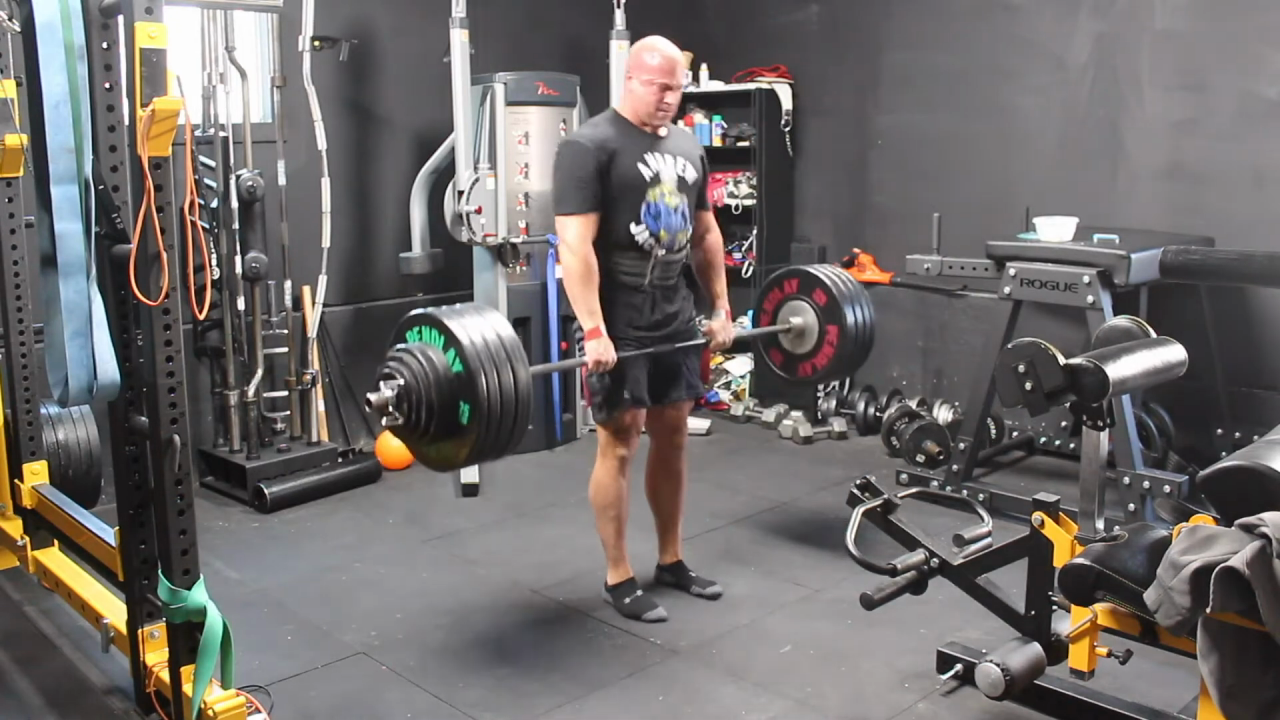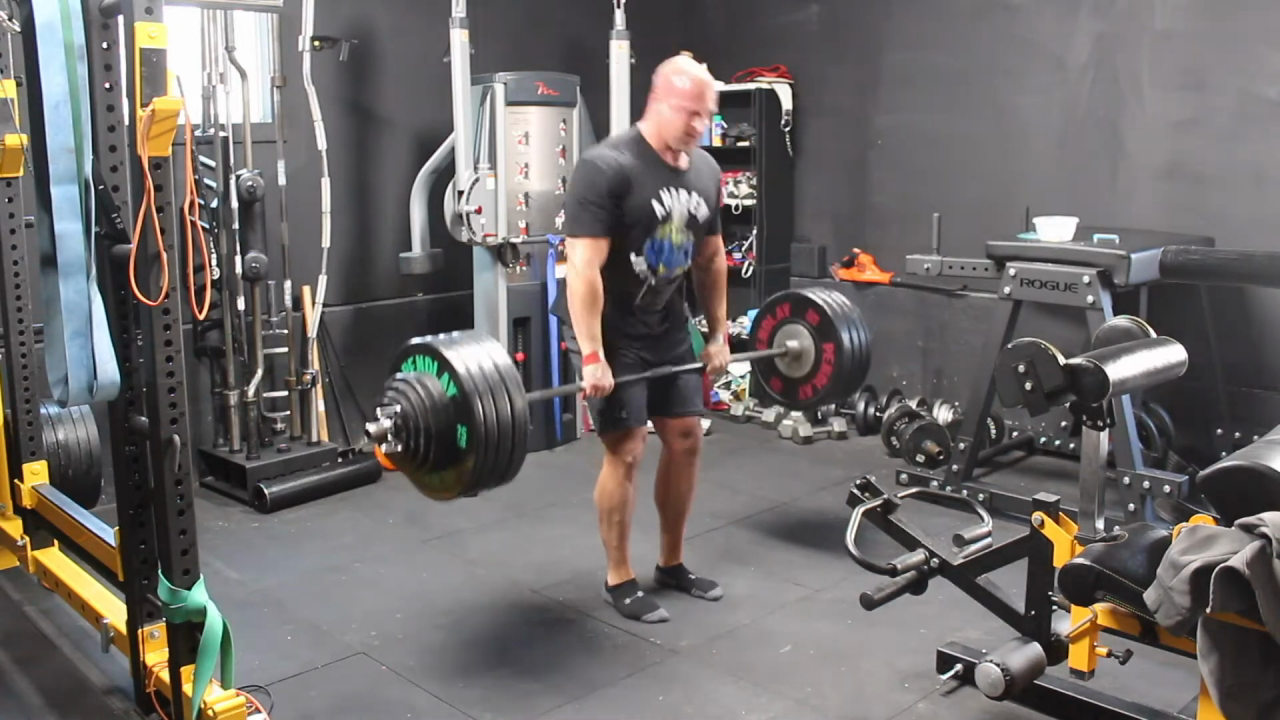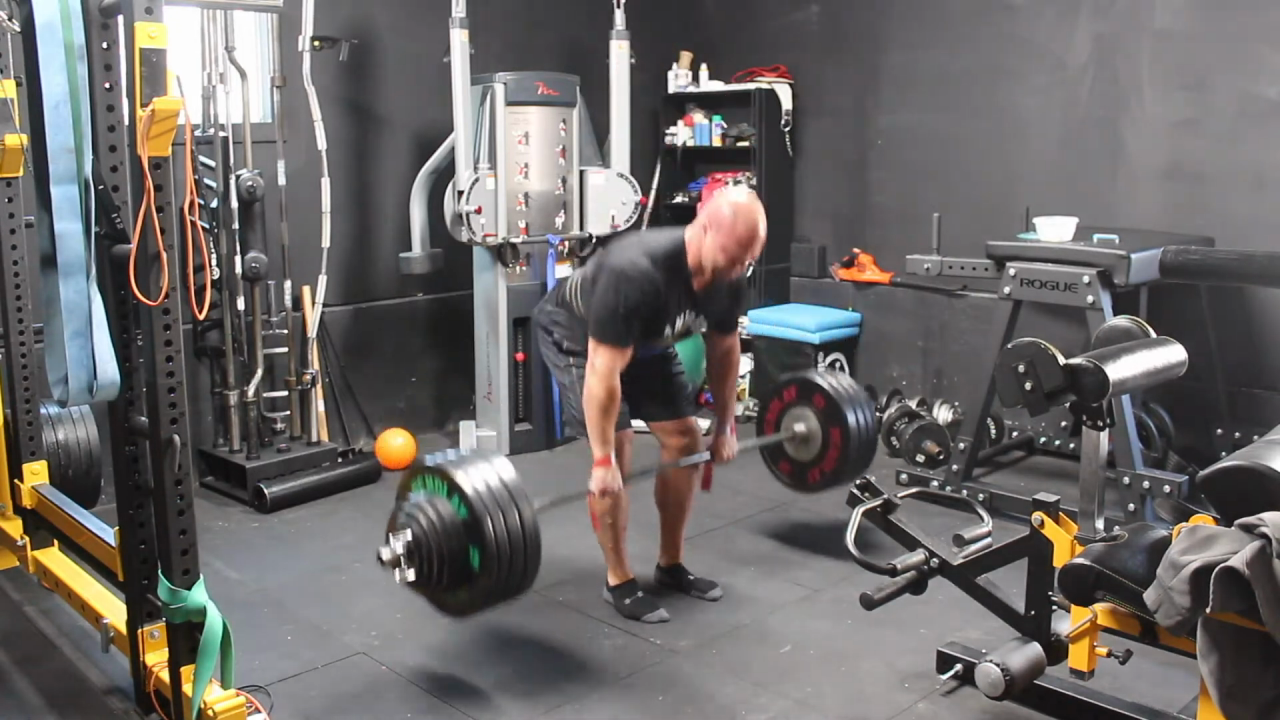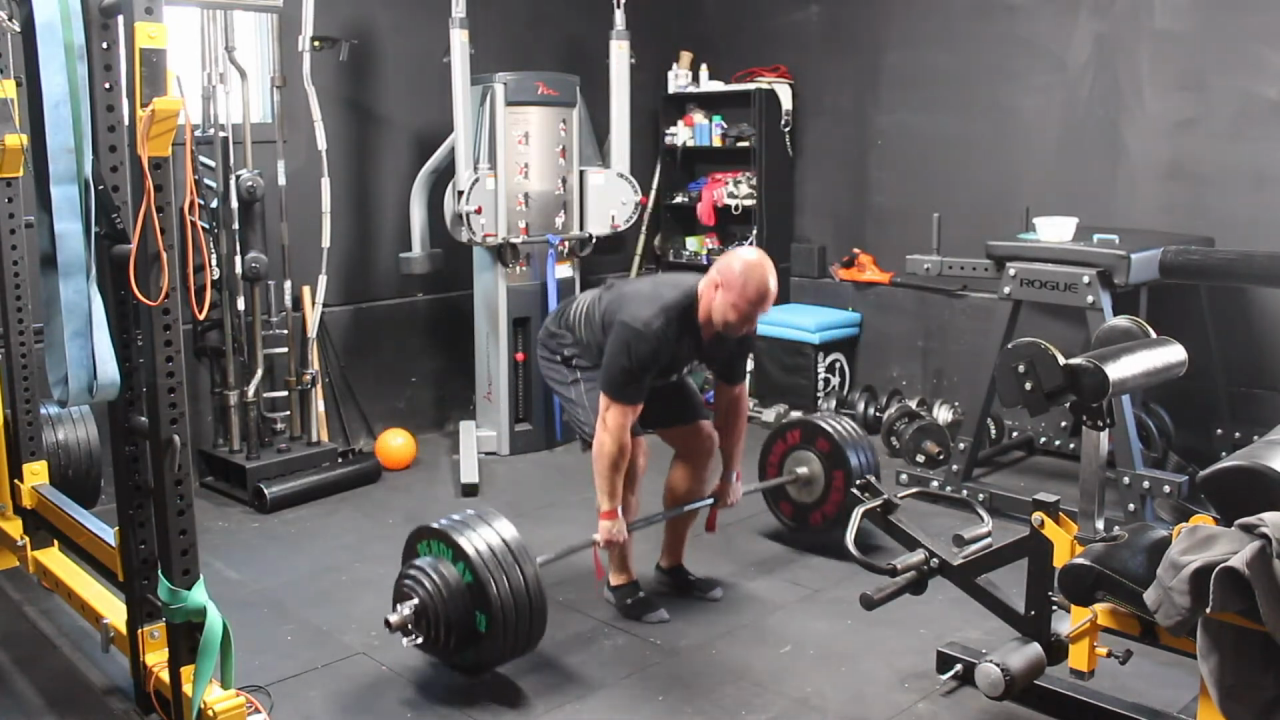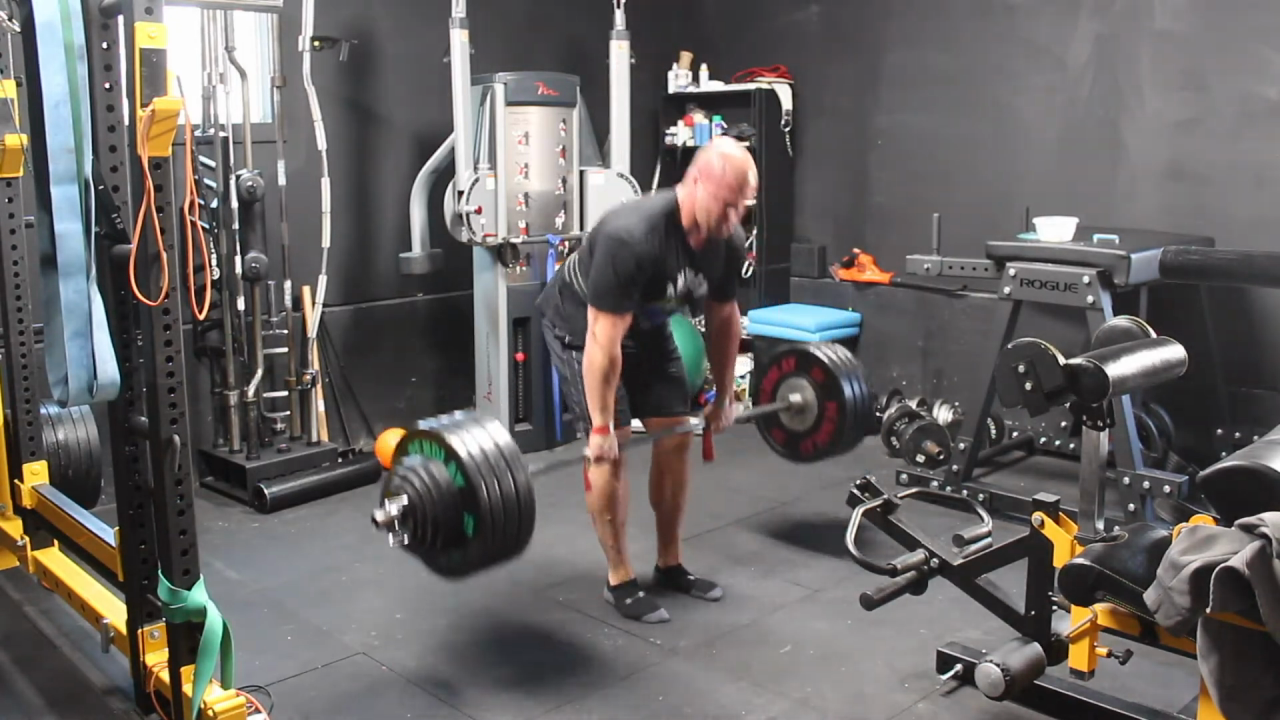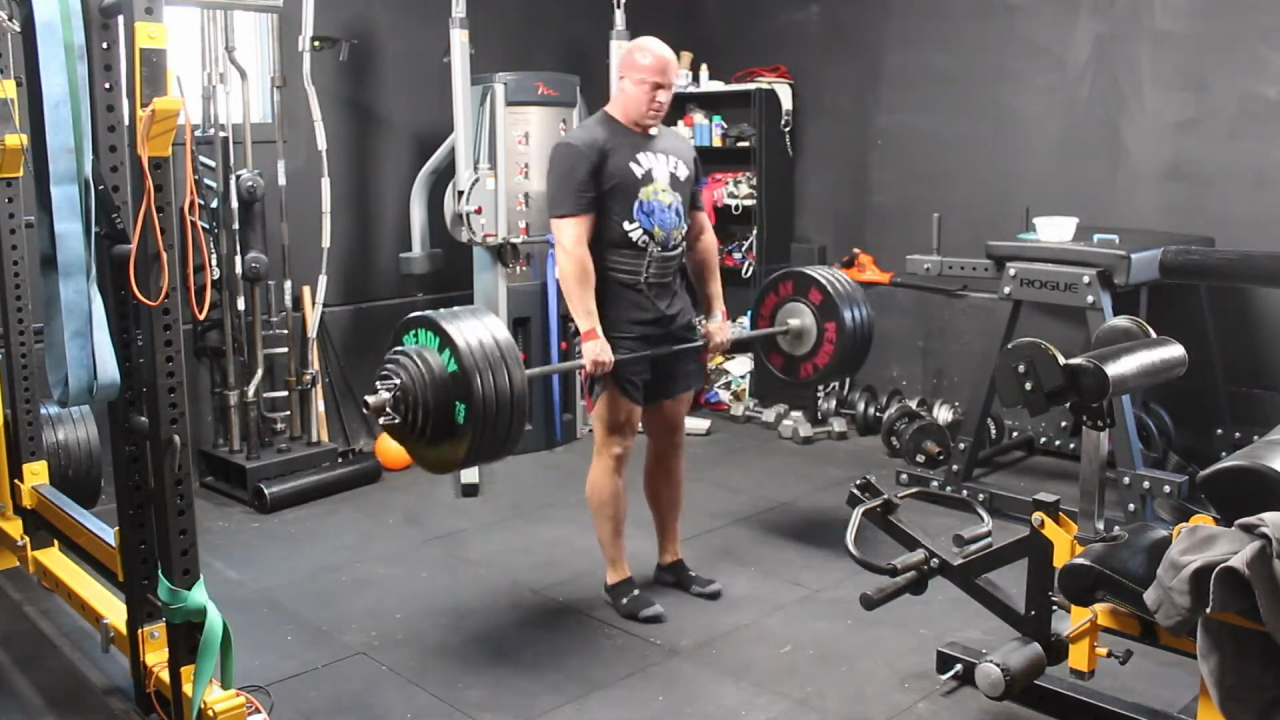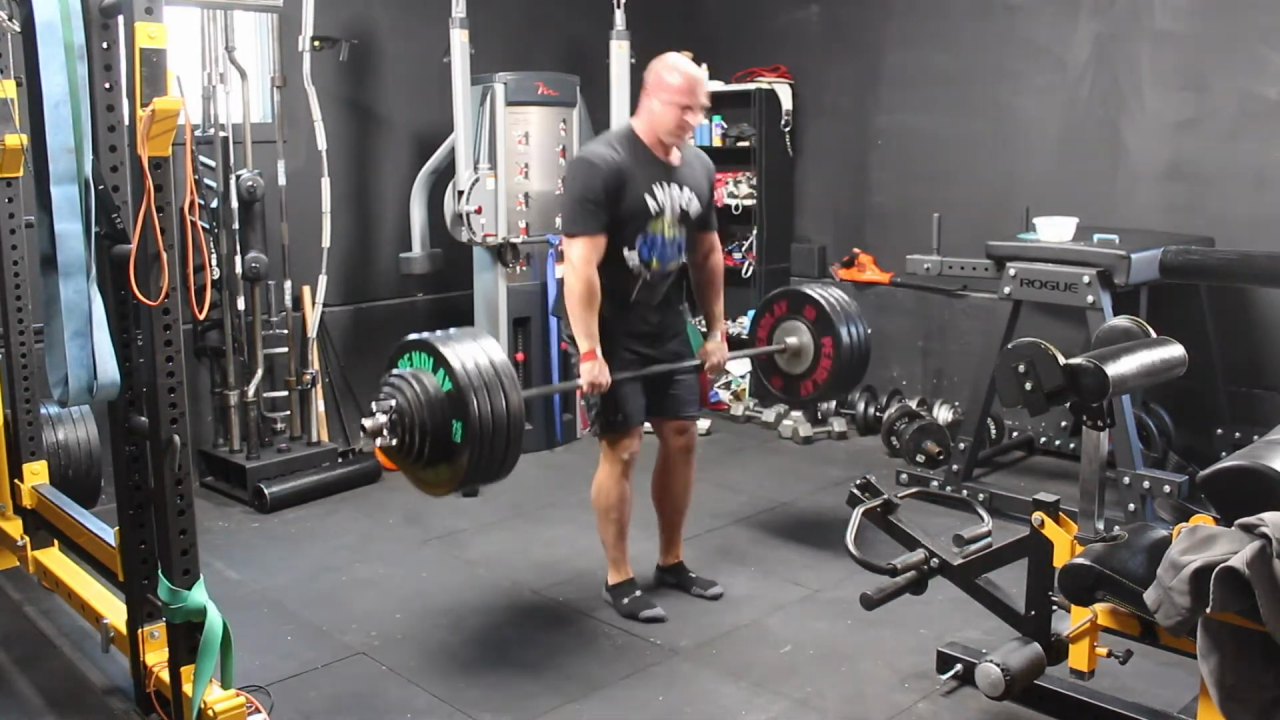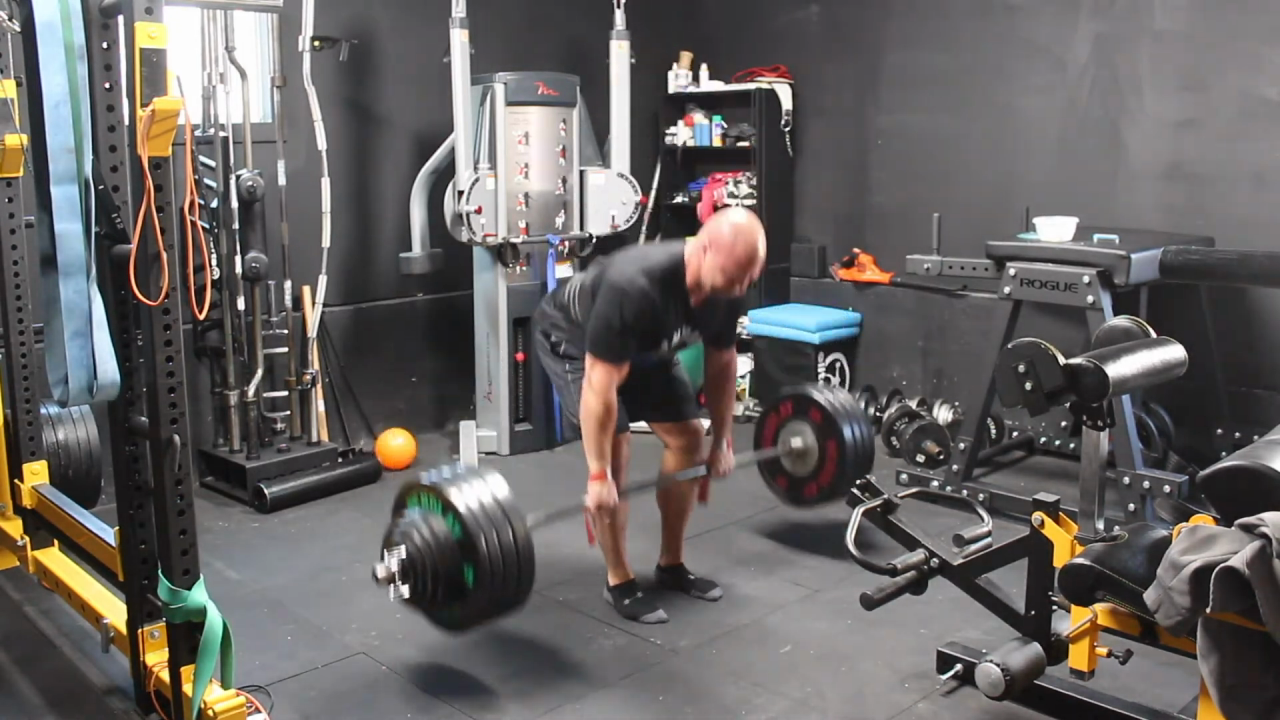
dt=0.4s
person 1, frame 1
left shoulder: (687, 147)
right shoulder: (589, 145)
left elbow: (707, 233)
right elbow: (575, 245)
left wrist: (721, 309)
right wrist: (593, 331)
left hip: (676, 318)
right hip: (617, 325)
left knee: (671, 439)
right knee: (619, 445)
left ankle: (671, 562)
right ankle: (619, 579)
person 1, frame 2
left shoulder: (704, 171)
right shoulder: (606, 168)
left elbow: (711, 258)
right elbow: (584, 268)
left wrist: (717, 335)
right wrist: (592, 357)
left hip: (667, 328)
right hip: (610, 328)
left knee: (686, 440)
right knee: (624, 451)
left ankle: (672, 565)
right ankle: (619, 581)
person 1, frame 3
left shoulder: (729, 278)
right shoulder: (635, 272)
left elbow: (723, 351)
right elbow: (606, 371)
left wrist: (725, 426)
right wrist: (603, 461)
left hip: (646, 341)
right hip: (575, 335)
left knee: (686, 436)
right knee: (616, 449)
left ankle: (670, 564)
right ankle: (619, 580)
person 1, frame 4
left shoulder: (735, 323)
right shoulder: (647, 326)
left elbow: (732, 398)
right elbow: (614, 427)
left wrist: (731, 476)
right wrist: (609, 515)
right hip: (576, 352)
left knee: (701, 443)
right knee: (631, 456)
left ankle: (671, 566)
right ankle: (621, 582)
person 1, frame 5
left shoulder: (726, 243)
right shoulder: (631, 237)
left elbow: (724, 321)
right elbow: (604, 341)
left wrist: (724, 399)
right wrist: (599, 428)
left hip: (645, 328)
right hip: (580, 325)
left knee: (676, 440)
right knee: (612, 454)
left ankle: (670, 566)
right ankle: (619, 581)
person 1, frame 6
left shoulder: (678, 148)
right shoulder: (583, 147)
left elbow: (700, 233)
right elbow: (571, 246)
left wrist: (717, 310)
right wrist: (590, 332)
left hip: (674, 315)
right hip: (615, 323)
left knee: (669, 436)
right knee: (615, 443)
left ankle: (671, 561)
right ankle: (618, 580)
person 1, frame 7
left shoulder: (698, 167)
right shoulder: (599, 164)
left elbow: (707, 255)
right elbow: (580, 266)
left wrist: (715, 333)
right wrist: (589, 354)
left hip: (664, 323)
right hip: (607, 324)
left knee: (681, 439)
right knee: (621, 449)
left ankle: (672, 564)
right ankle: (618, 580)
person 1, frame 8
left shoulder: (727, 291)
right shoulder: (633, 288)
left elbow: (721, 365)
right elbow: (602, 385)
left wrist: (721, 441)
right wrist: (598, 475)
left hip: (644, 347)
right hip: (572, 337)
left knee: (688, 437)
right knee: (613, 448)
left ankle: (671, 564)
right ankle: (619, 582)
